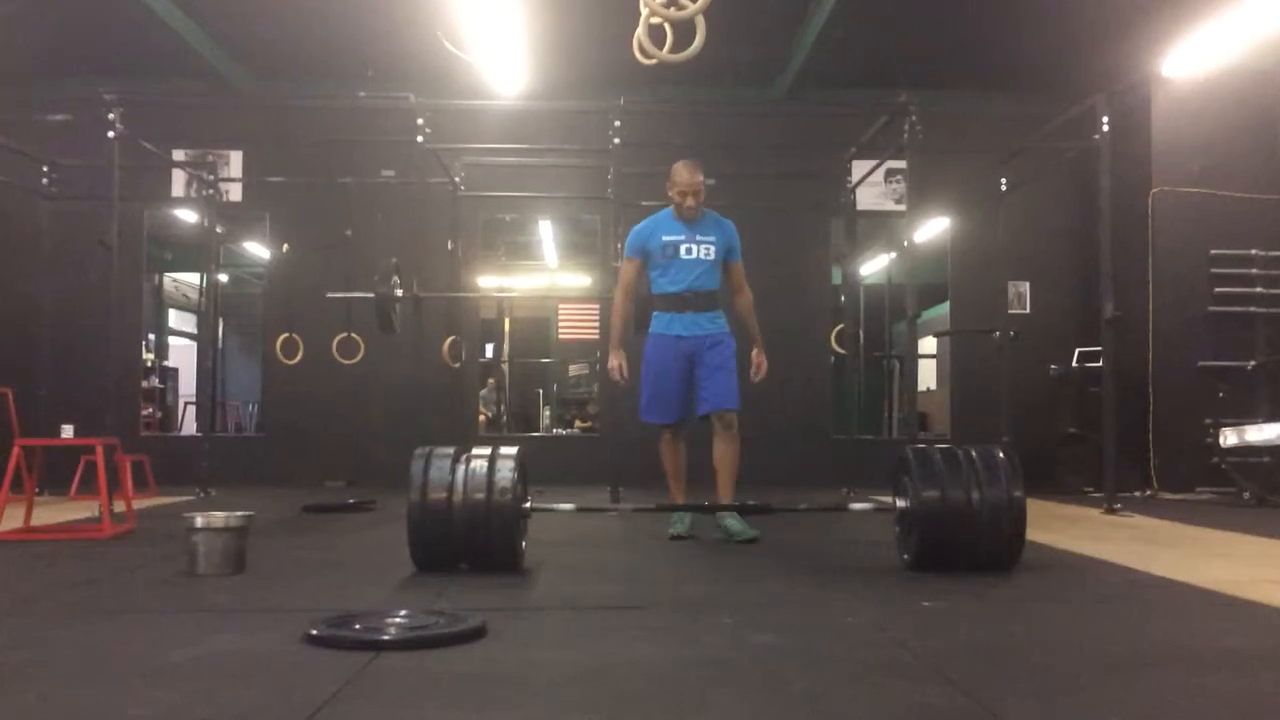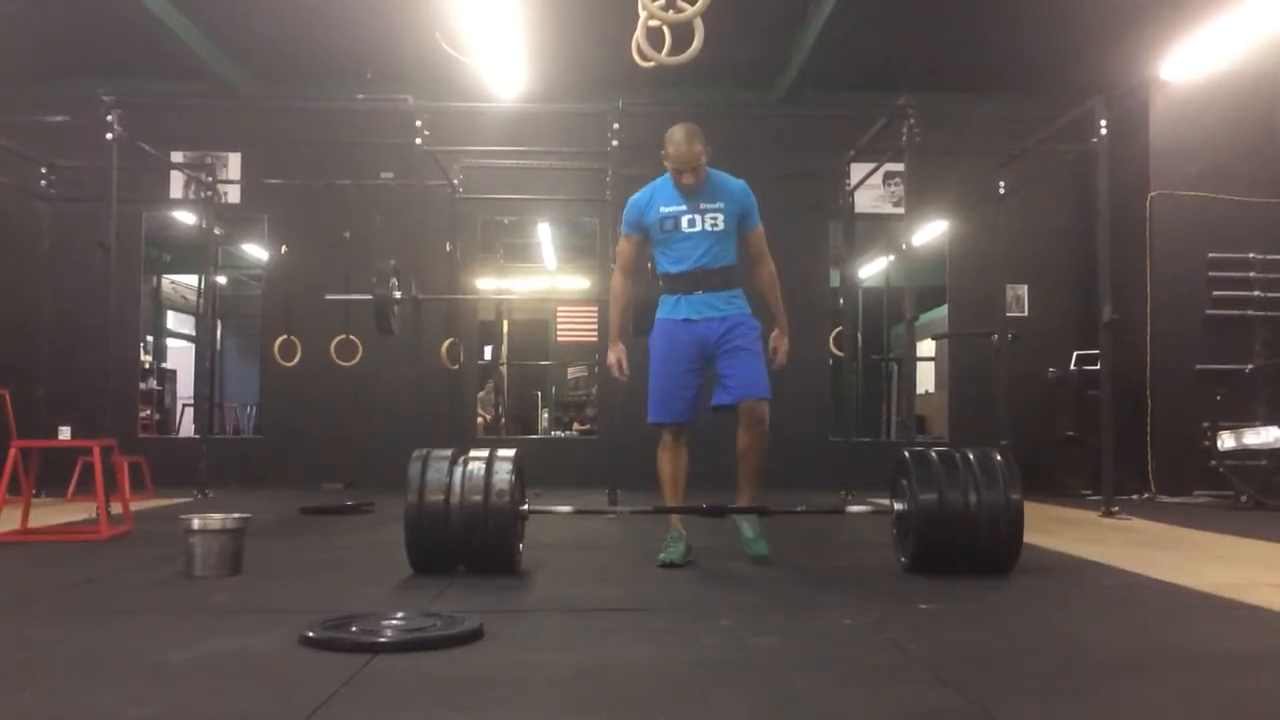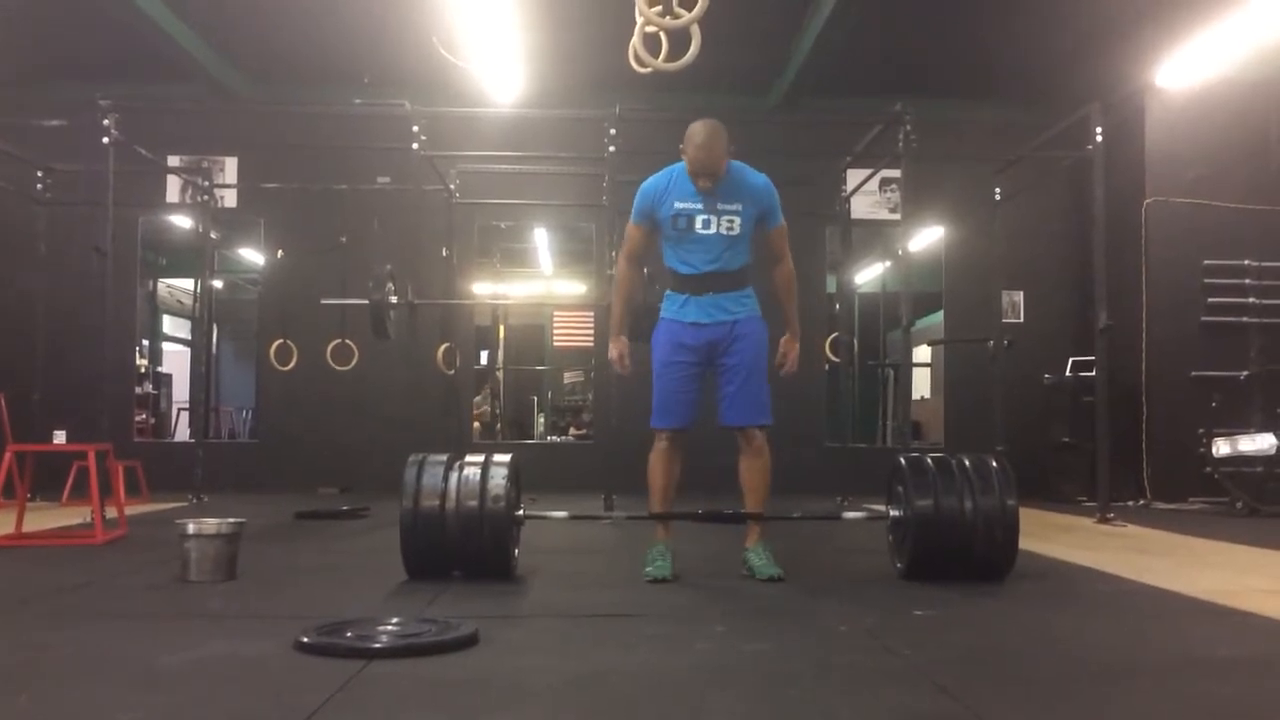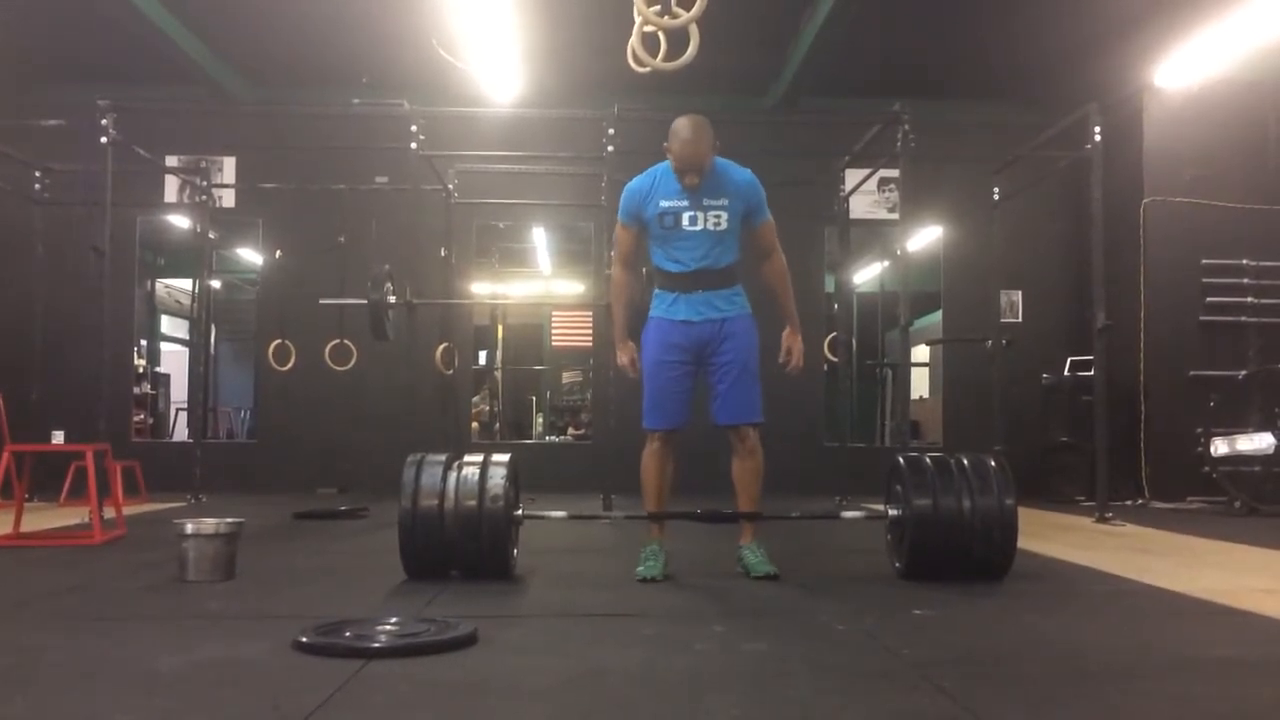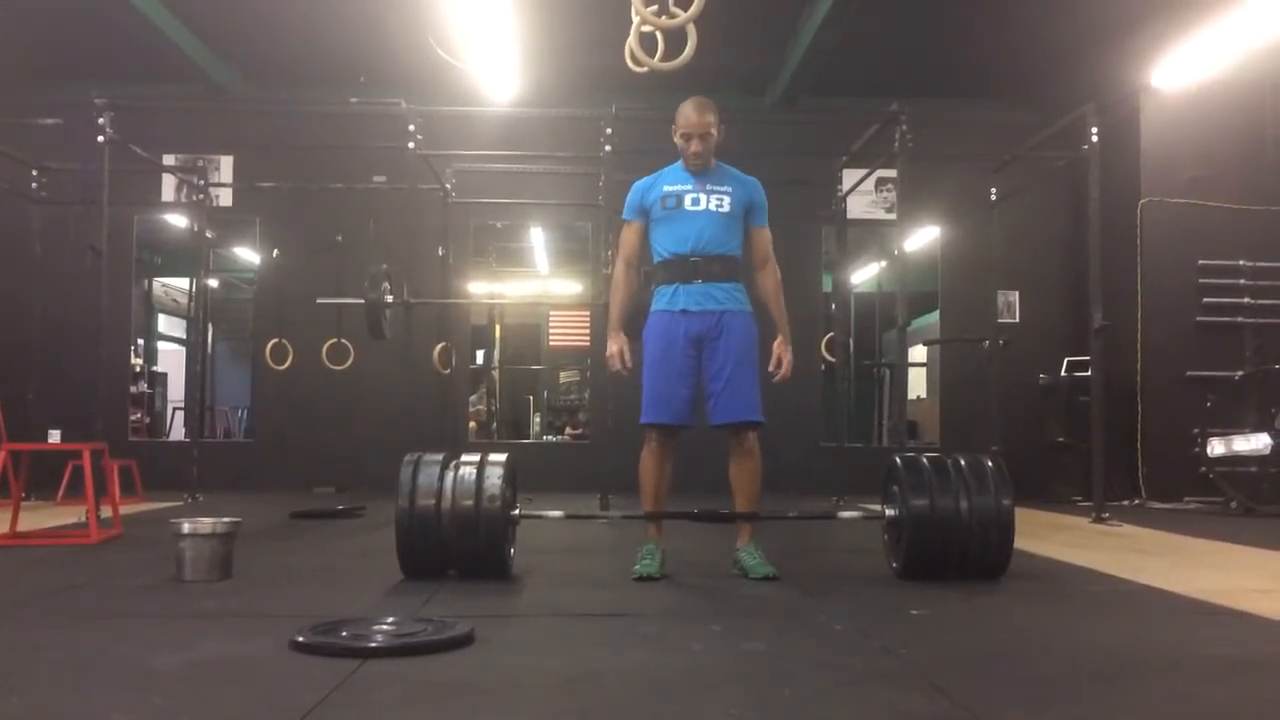
dt=1s
person 1, frame 1
left shoulder: (725, 230)
right shoulder: (645, 232)
left elbow: (741, 292)
right elbow: (625, 291)
left wrist: (758, 345)
right wrist: (615, 347)
left hip: (713, 333)
right hip: (666, 334)
left knee: (725, 419)
right knee: (671, 427)
left ankle: (727, 510)
right ankle: (680, 509)
person 1, frame 2
left shoulder: (737, 193)
right shoulder: (643, 203)
left elbow: (761, 263)
right elbow: (623, 273)
left wrist: (781, 326)
right wrist: (614, 339)
left hip: (731, 315)
right hip: (675, 320)
left knee: (754, 409)
right knee: (672, 428)
left ankle: (745, 507)
right ankle: (676, 531)
person 1, frame 3
left shoulder: (758, 189)
right shoulder: (655, 190)
left elbow: (781, 260)
right elbow: (629, 262)
left wrist: (793, 332)
right wrist: (616, 332)
left hip: (740, 320)
right hip: (679, 321)
left knee: (751, 432)
right knee: (667, 433)
left ankle: (754, 543)
right ankle: (661, 544)
person 1, frame 4
left shoulder: (744, 185)
right shoulder: (640, 191)
left elbow: (770, 257)
right elbow: (625, 267)
left wrist: (793, 326)
right wrist: (621, 338)
left hip: (730, 318)
right hip: (669, 319)
left knee: (745, 431)
right knee: (660, 434)
left ankle: (748, 541)
right ankle: (655, 543)
person 1, frame 5
left shoulder: (747, 189)
right shoulder: (646, 190)
left elbow: (765, 266)
right elbow: (627, 264)
left wrist: (784, 334)
right wrist: (614, 331)
left hip: (730, 315)
right hip: (670, 315)
left knee: (743, 431)
right knee: (659, 431)
left ankle: (745, 543)
right ankle: (652, 543)
